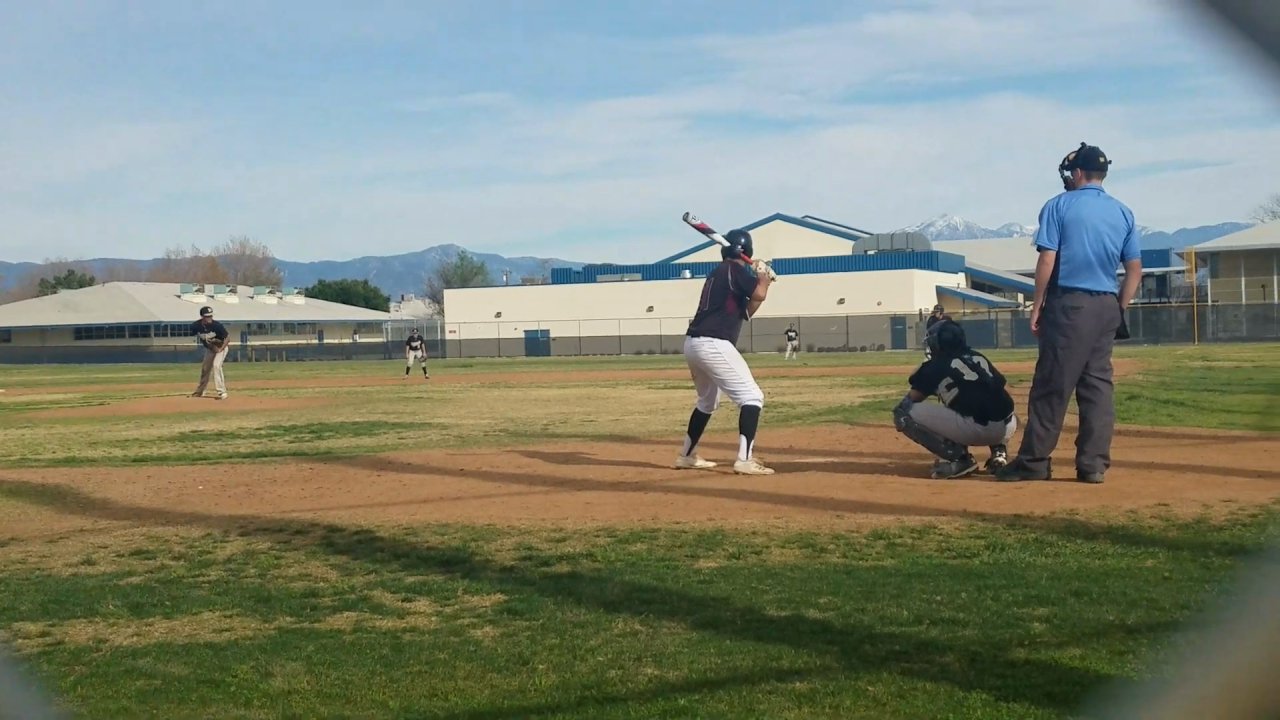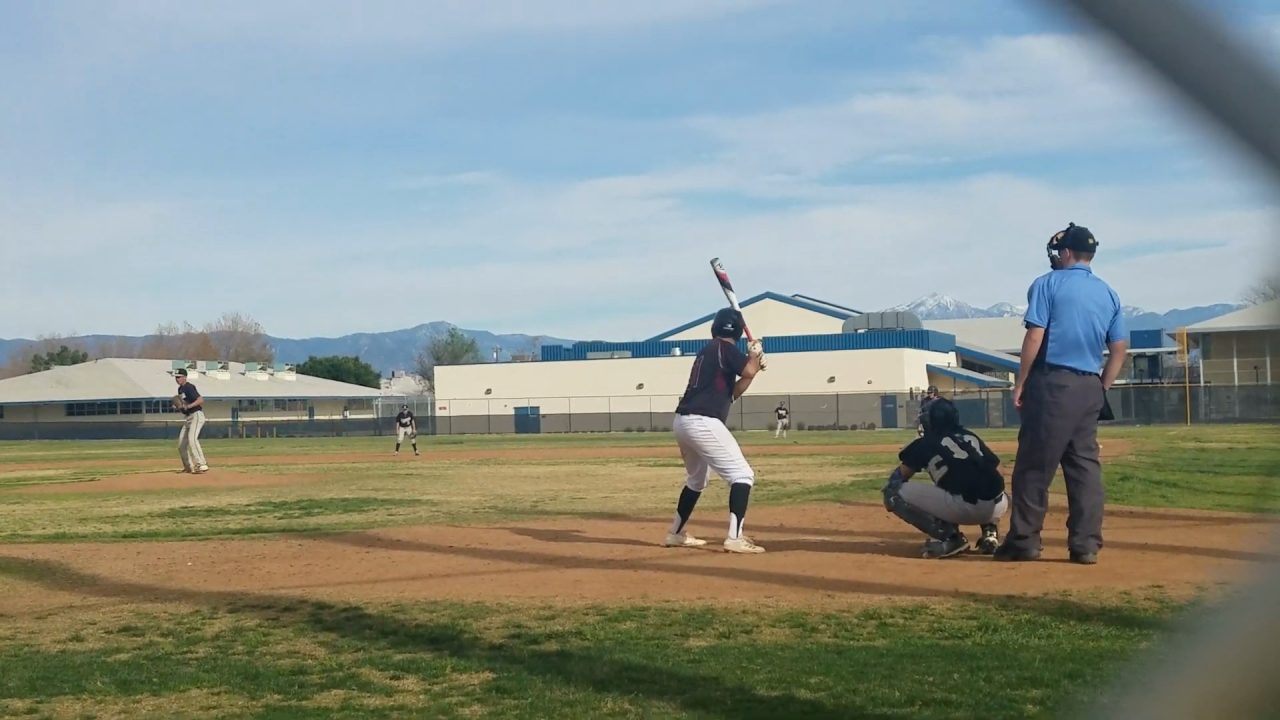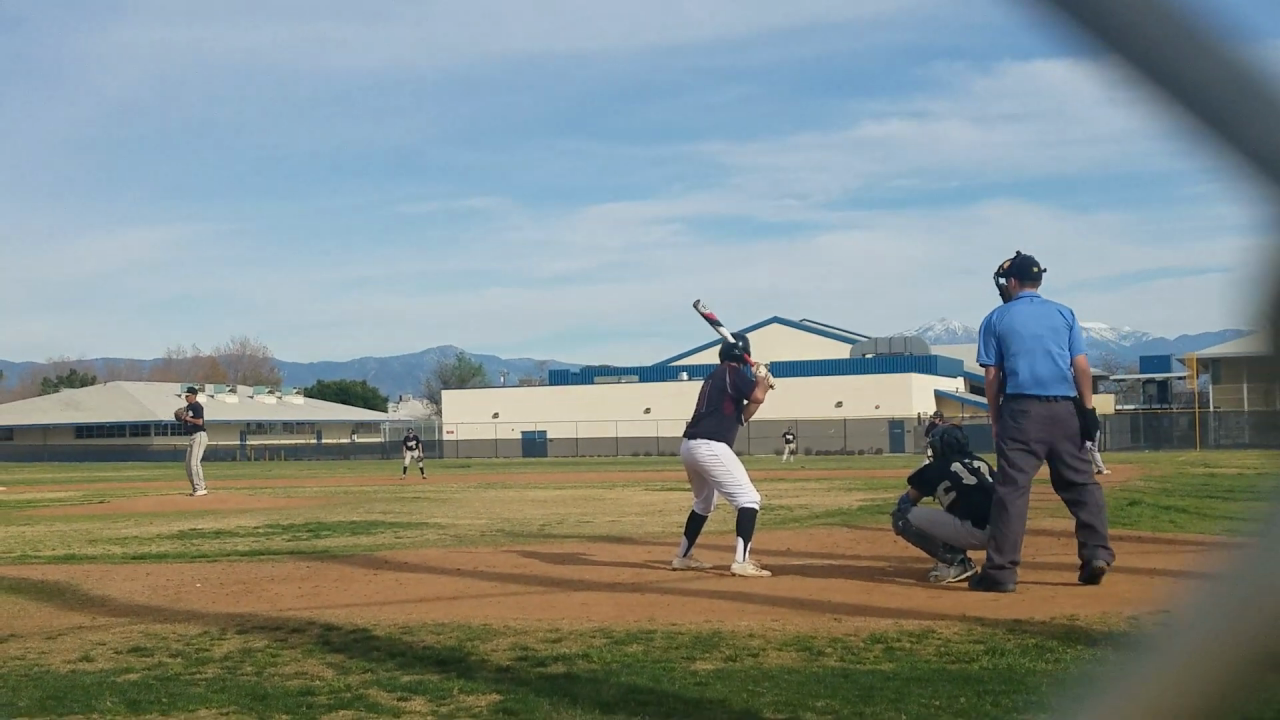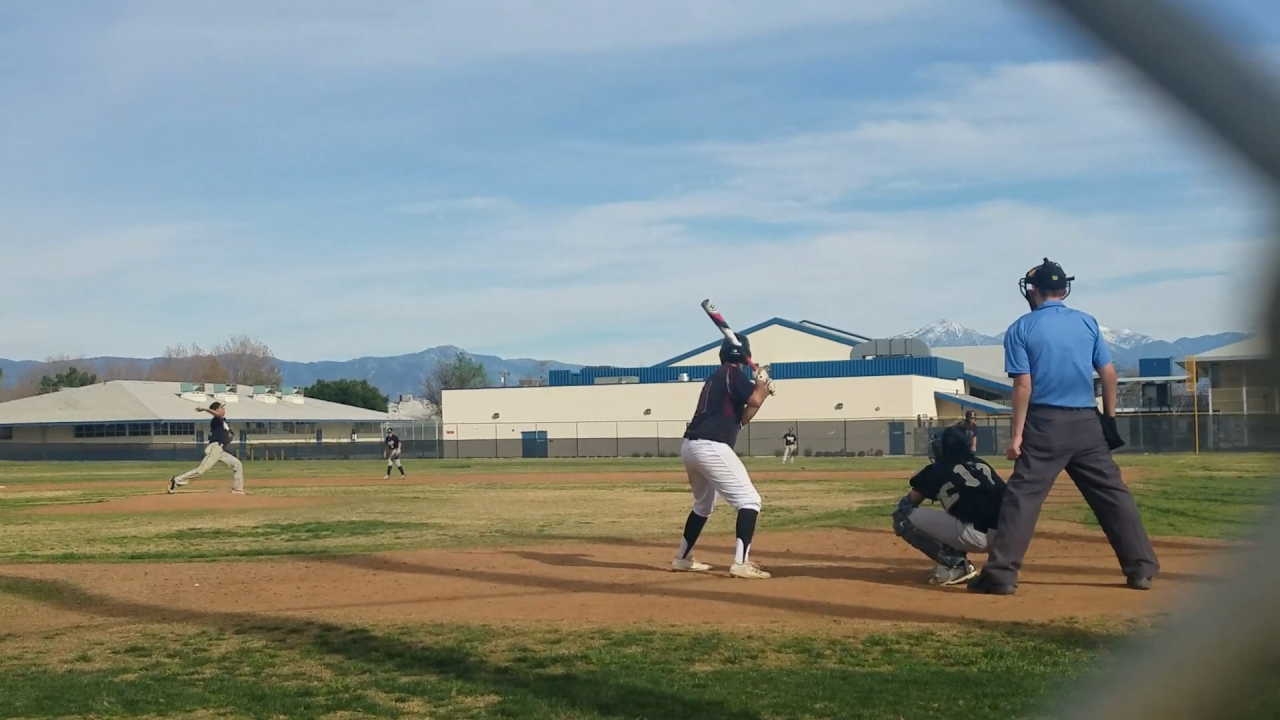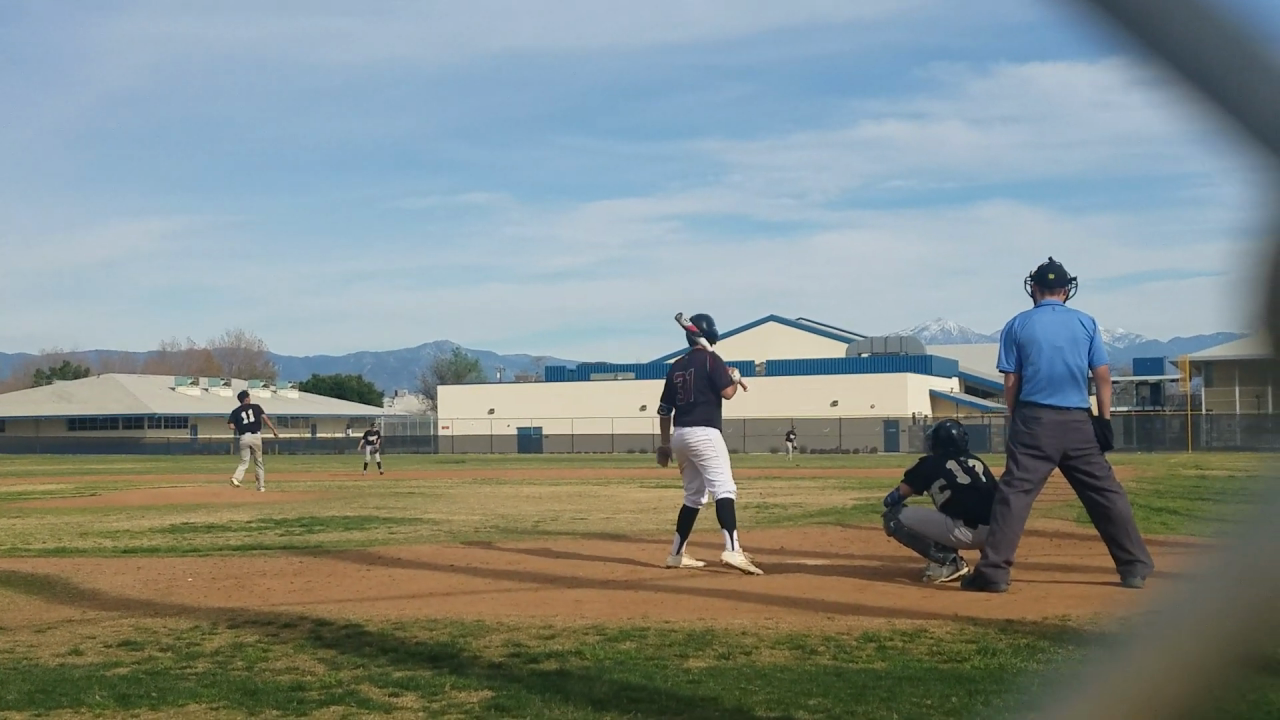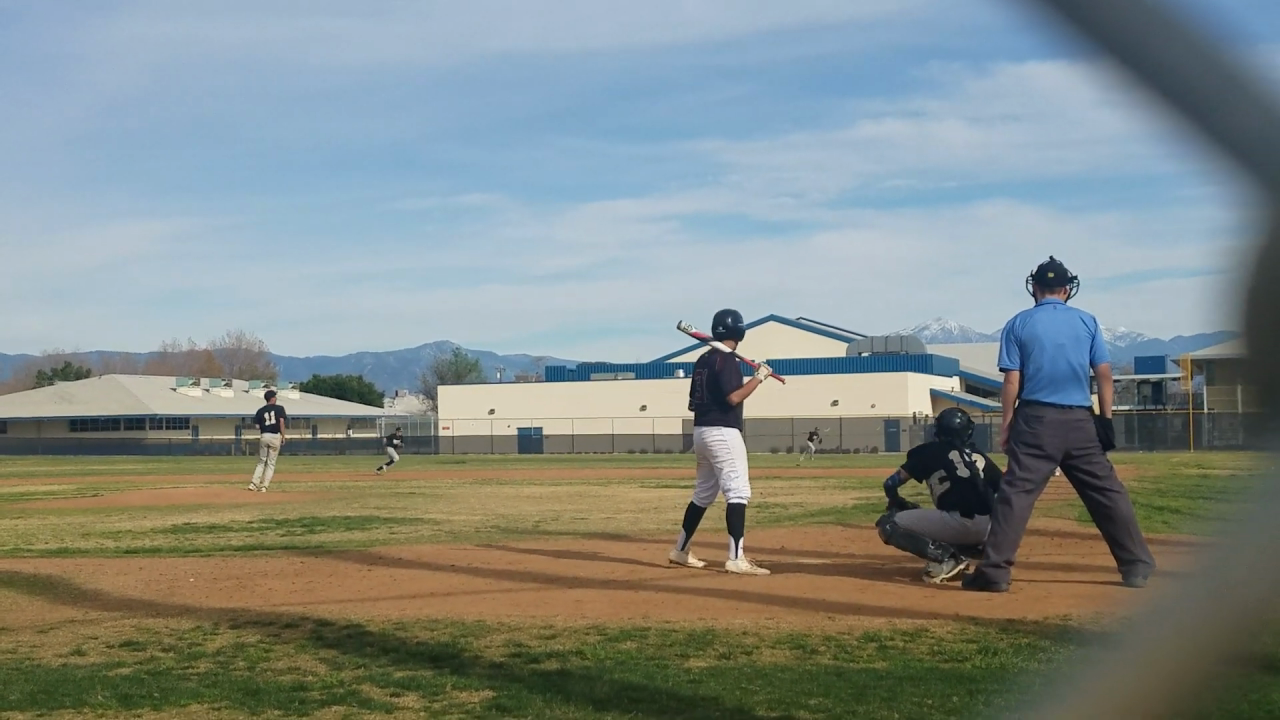
dt=0.7s
person 1, frame 1
left shoulder: (1059, 205)
right shoulder: (1123, 213)
left elbow: (1047, 261)
right elbow: (1134, 269)
left wrist: (1037, 306)
right wrist: (1118, 309)
left hip: (1068, 304)
right hip: (1106, 306)
left knee: (1052, 384)
right knee: (1098, 384)
left ankle: (1033, 461)
right ankle: (1094, 463)
person 1, frame 2
left shoulder: (1048, 283)
right shoulder: (1109, 294)
left elbow: (1035, 338)
right elbow: (1119, 351)
left wrist: (1021, 382)
right wrist: (1101, 389)
left hip: (1053, 382)
right hip: (1089, 386)
left knee: (1034, 463)
right knee: (1085, 464)
left ankle: (1024, 540)
right ankle: (1086, 543)
person 1, frame 3
left shoulder: (996, 319)
right shoulder: (1064, 314)
left elbow: (990, 376)
right elbow: (1081, 366)
left wrist: (996, 417)
right wrist: (1087, 408)
left hip: (1020, 411)
right hip: (1064, 410)
left knee: (1011, 490)
right knee: (1081, 483)
left ankle: (1000, 572)
right ankle: (1097, 553)
person 1, frame 4
left shoulder: (1021, 328)
right shoulder: (1088, 322)
left elbow: (1023, 385)
right elbow: (1109, 374)
left wrist: (1017, 433)
right wrist: (1109, 418)
left hip: (1044, 423)
right hip: (1087, 422)
left knee: (1023, 496)
right knee: (1112, 494)
left ankle: (1000, 573)
right ankle: (1141, 568)
person 1, frame 5
left shoulder: (1017, 325)
right shoulder: (1086, 322)
left elbow: (1011, 383)
right elbow: (1102, 376)
left wrist: (1016, 423)
right wrist: (1104, 420)
left hip: (1034, 420)
right hip: (1079, 421)
left knee: (1015, 493)
right knee: (1105, 493)
left ankle: (993, 572)
right ankle: (1135, 568)
person 1, frame 6
left shoulder: (1019, 323)
right shoulder: (1087, 321)
left elbow: (1012, 381)
right elbow: (1104, 373)
left wrist: (1006, 425)
right wrist: (1106, 419)
left hip: (1035, 419)
right hip: (1080, 420)
left knee: (1017, 493)
right knee: (1107, 492)
left ankle: (994, 571)
right ankle: (1137, 567)
person 2, frame 1
left shoulder: (717, 273)
right shoulder: (734, 269)
left elbow: (746, 311)
right elbow: (760, 294)
left wrist: (763, 280)
right wrist: (761, 276)
left hip: (694, 344)
right hip: (713, 344)
left knee: (707, 401)
right knee: (752, 396)
left ankle: (686, 455)
right ankle: (745, 459)
person 2, frame 2
left shoulder: (706, 352)
right shoulder: (724, 348)
left elbow: (732, 394)
right elbow: (748, 372)
left wrist: (755, 364)
right wrist: (754, 356)
left hip: (684, 422)
right hip: (702, 422)
left knee: (697, 479)
right knee: (742, 474)
left ankle: (676, 533)
right ankle: (735, 538)
person 2, frame 3
left shoulder: (715, 376)
right shoulder: (732, 372)
left elbow: (742, 416)
right elbow: (758, 397)
left wrist: (761, 386)
right wrist: (761, 379)
left hip: (690, 446)
right hip: (710, 447)
left knee: (704, 503)
right knee: (749, 499)
left ankle: (683, 557)
right ankle: (741, 562)
person 2, frame 4
left shoulder: (716, 377)
right shoulder: (732, 373)
left elbow: (741, 418)
right elbow: (754, 400)
left wrist: (763, 391)
right wrist: (761, 384)
left hip: (691, 447)
right hip: (711, 447)
left knee: (703, 504)
right knee: (749, 500)
left ankle: (683, 558)
right ankle: (741, 562)
person 2, frame 5
left shoulder: (676, 366)
right shoulder: (710, 359)
left elbow: (665, 408)
right elbow: (728, 392)
left wrist: (665, 443)
right wrist: (735, 378)
left hip: (680, 434)
right hip: (704, 433)
left knee: (694, 495)
right knee: (724, 488)
left ankle: (677, 554)
right ankle: (733, 550)
person 2, frame 6
left shoulder: (702, 360)
right shoulder: (726, 360)
right elbow: (733, 397)
right wrist: (759, 376)
left hip: (702, 432)
right hip: (723, 433)
left knee: (703, 494)
right knee: (738, 492)
left ankle: (680, 550)
right ankle: (737, 558)
person 3, frame 1
left shoulder: (934, 365)
right shoulder: (979, 358)
left elbow: (911, 401)
right elbow: (1004, 394)
left hip: (973, 429)
left knee: (903, 413)
left ankle: (957, 457)
right ankle: (998, 451)
person 3, frame 2
left shoulder: (925, 443)
right shoulder: (971, 437)
left elbow: (899, 478)
right elbow: (994, 471)
left hip: (964, 507)
left knee: (893, 492)
left ankle: (948, 537)
right ankle: (989, 530)
person 3, frame 3
left shoulder: (935, 468)
right shoulder: (980, 463)
left elbow: (905, 503)
left hip: (974, 533)
left knee: (901, 516)
left ankle: (955, 562)
person 3, frame 4
left shoulder: (937, 470)
right shoulder: (983, 466)
left elbow: (906, 504)
left hip: (976, 536)
left knee: (903, 517)
left ankle: (954, 564)
right ankle: (958, 561)
person 3, frame 5
left shoulder: (930, 463)
right shoulder: (976, 462)
left elbow: (891, 500)
left hip: (966, 532)
left knee: (892, 517)
left ankle: (946, 561)
person 3, frame 6
left shoulder: (931, 450)
right shoulder: (979, 456)
left elbow: (891, 483)
left wrist: (896, 502)
left hip: (959, 522)
right hip: (988, 528)
left knee: (887, 524)
left ankle: (944, 557)
